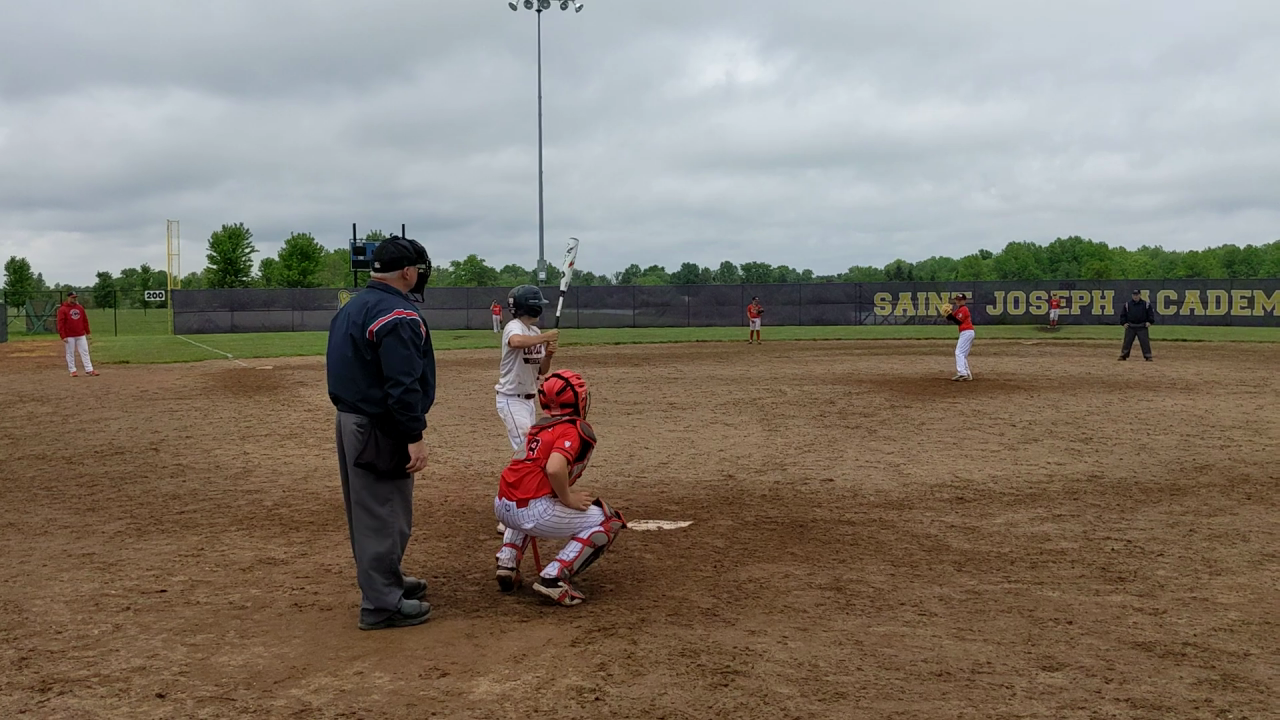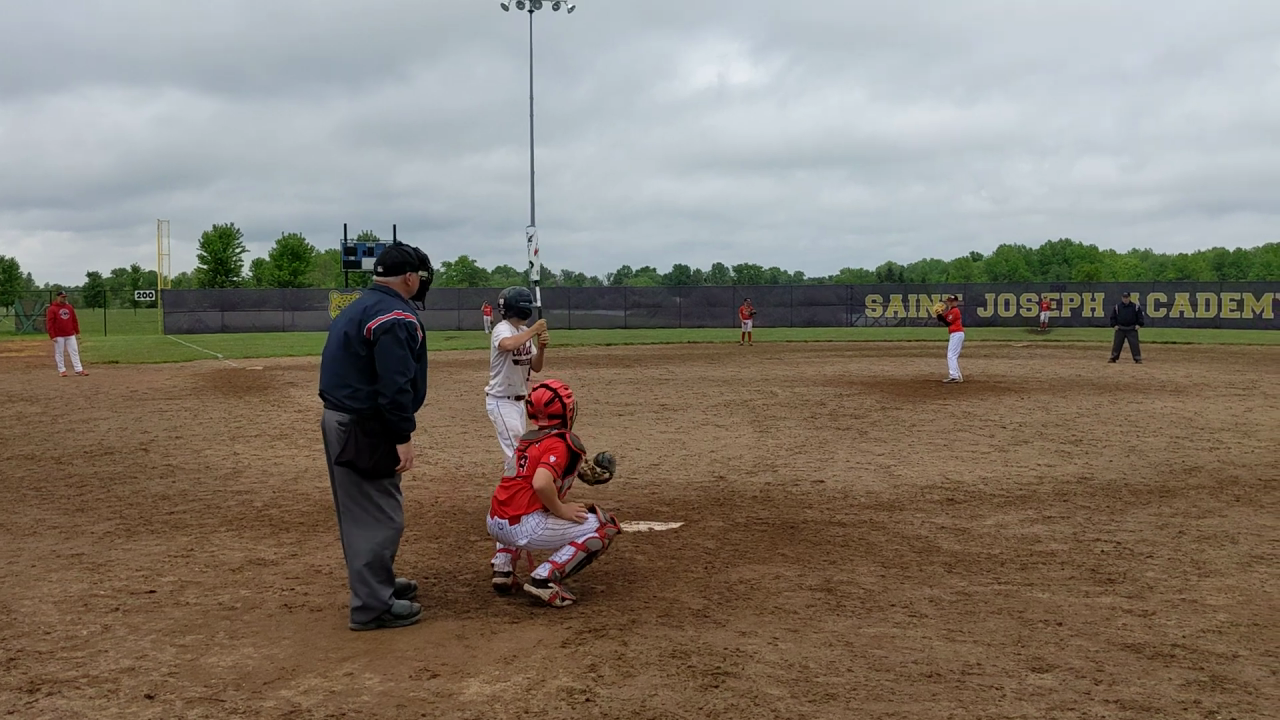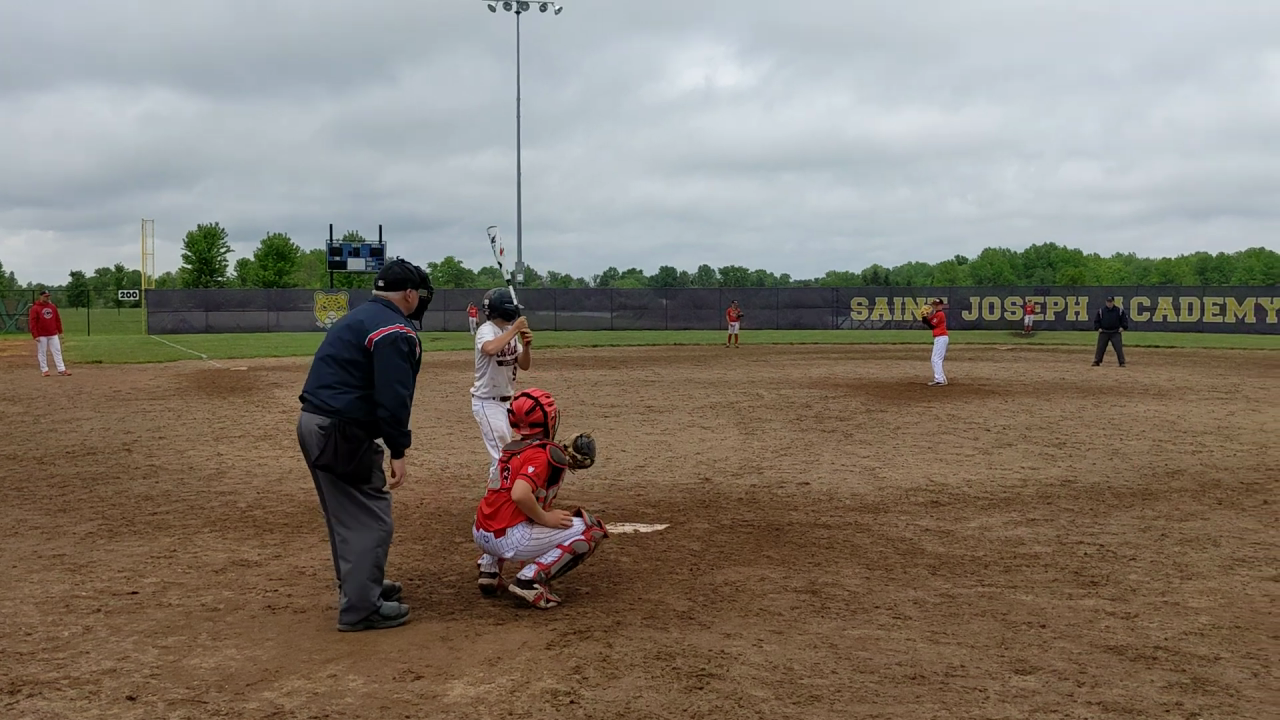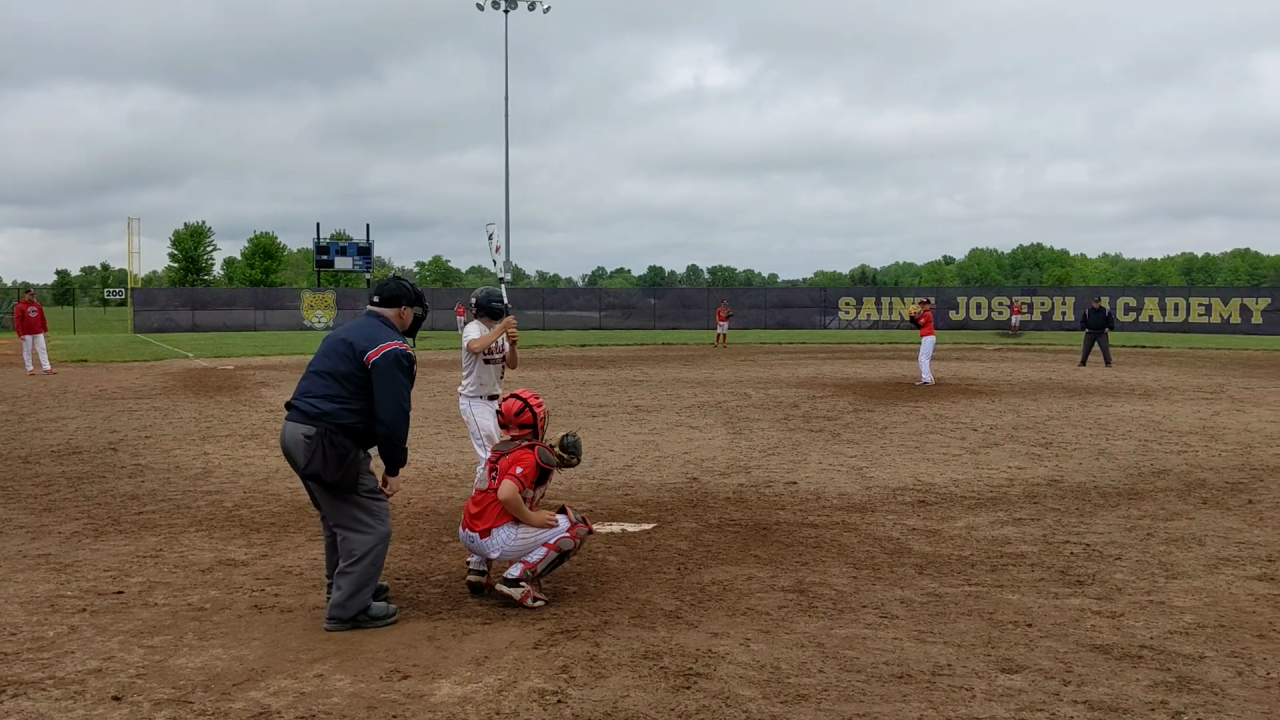
dt=0.2s
person 1, frame 1
left shoulder: (350, 308)
right shoulder: (398, 315)
right elbow: (403, 384)
right wrist: (415, 436)
left hip: (349, 420)
right hip: (379, 428)
left knee: (368, 512)
right knee: (384, 516)
left ankle: (384, 582)
right ankle: (381, 606)
person 1, frame 2
left shoulder: (354, 309)
right shoulder: (395, 317)
right elbow: (395, 385)
right wrist: (403, 437)
left hip: (337, 418)
right hip: (365, 427)
left knee: (359, 511)
right knee: (378, 514)
left ankle: (374, 582)
right ankle: (372, 606)
person 1, frame 3
left shoulder: (354, 318)
right shoulder: (395, 330)
right elbow: (392, 398)
right wrist: (398, 452)
left hip: (314, 421)
right hip: (342, 431)
left knee: (346, 513)
right knee: (369, 518)
left ankle: (358, 584)
right ankle: (360, 607)
person 1, frame 4
left shoulder: (346, 331)
right shoulder: (392, 348)
right elbow: (392, 414)
right wrist: (393, 468)
left hip: (297, 430)
right hip: (326, 440)
left knee: (342, 514)
right knee: (370, 521)
left ankle: (345, 586)
right ankle: (348, 608)
person 2, frame 1
left shoulder: (540, 427)
right shoulder: (576, 430)
right elbow: (554, 469)
right wrist: (568, 499)
left hip: (503, 506)
right hip: (531, 512)
right knee: (609, 521)
left ankle: (508, 561)
right ankle: (554, 578)
person 2, frame 2
left shoulder: (529, 439)
right shoulder: (562, 443)
right elbow: (540, 484)
left wrist: (579, 468)
right wrist: (560, 509)
left hip: (496, 523)
right hip: (524, 528)
right knee: (605, 527)
left ankle: (503, 568)
right ankle: (546, 579)
person 2, frame 3
left shoulder: (512, 448)
right shoulder: (544, 453)
right elbow: (520, 495)
right wrist: (545, 518)
left hip: (481, 534)
right hip: (510, 539)
right knee: (592, 530)
left ankle: (489, 570)
right ankle: (531, 580)
person 2, frame 4
left shoulder: (501, 448)
right shoulder: (532, 454)
right elbow: (506, 495)
right wrist: (531, 518)
left hip: (468, 533)
right hip: (496, 540)
right knee: (577, 527)
left ankle: (478, 568)
right ankle: (518, 579)
person 3, frame 1
left shoulder: (535, 331)
right shoulder: (514, 327)
left elbow: (542, 371)
right elbow: (517, 342)
left wrist: (548, 355)
right wrist: (546, 336)
left hip: (529, 399)
right hip: (512, 400)
person 3, frame 2
left shoulder: (524, 332)
right shoulder: (502, 329)
left elbow: (536, 367)
right elbow: (508, 345)
left wrist: (541, 347)
right wrist: (533, 330)
left hip: (518, 401)
right hip: (502, 402)
left knee: (517, 452)
right knee: (516, 454)
person 3, frame 3
left shoulder: (509, 331)
right shoulder: (486, 330)
left elbow: (524, 365)
right elbow: (491, 349)
left wrist: (526, 345)
right wrist: (514, 329)
left hip: (504, 401)
right hip: (487, 403)
left knee: (503, 454)
right knee: (502, 456)
person 3, frame 4
left shoulder: (498, 331)
right shoulder: (473, 328)
left elbow: (512, 364)
right elbow: (475, 347)
left wrist: (512, 344)
right wrist: (501, 328)
left hip: (493, 401)
right hip: (475, 402)
left knee: (491, 453)
right knee: (489, 455)
